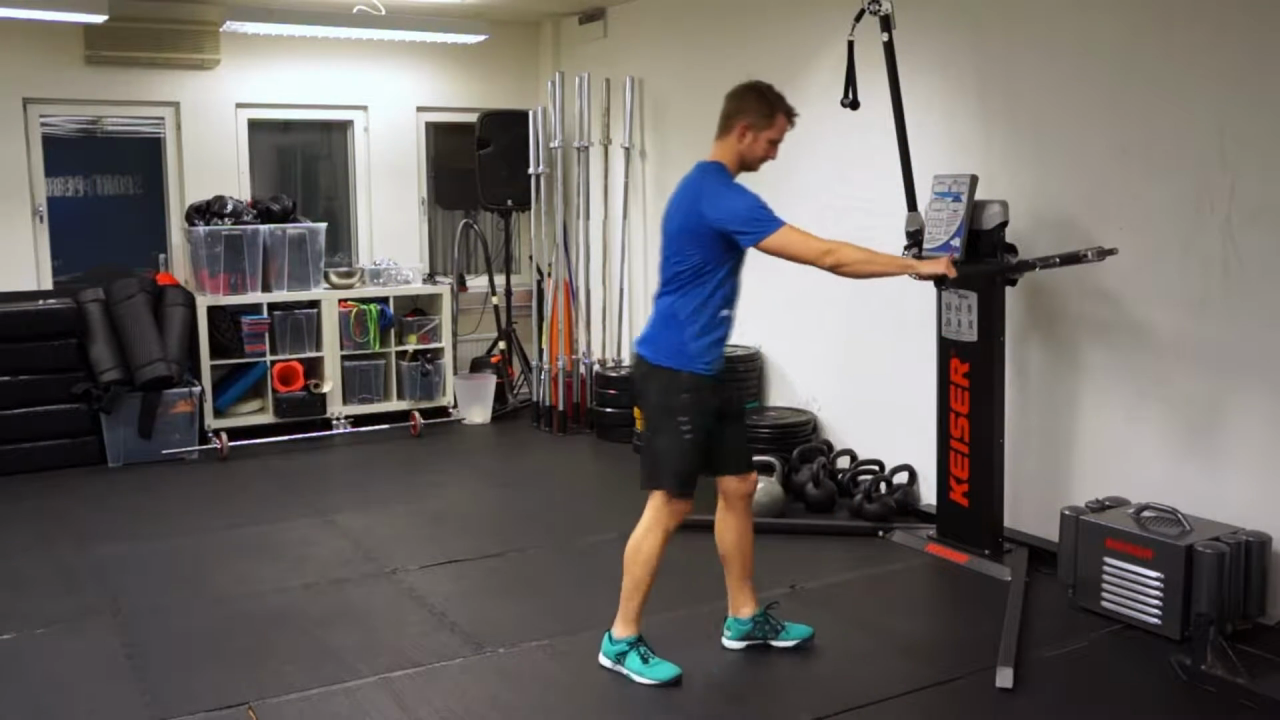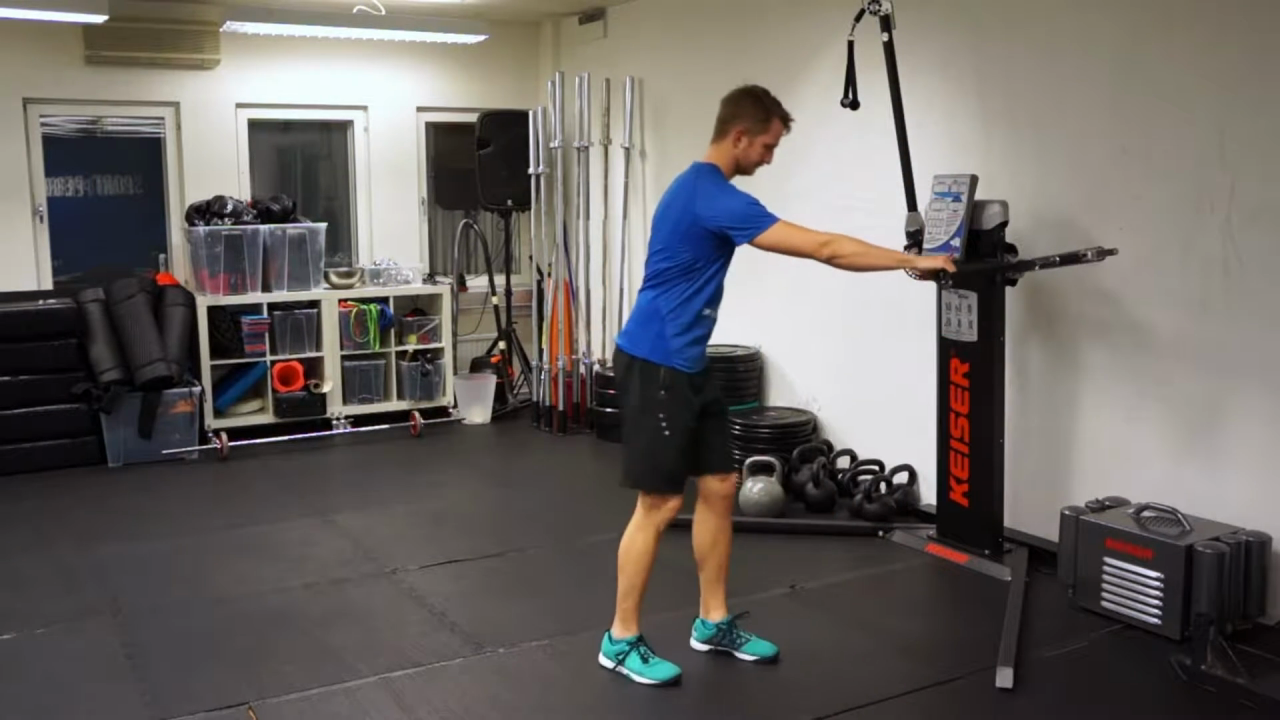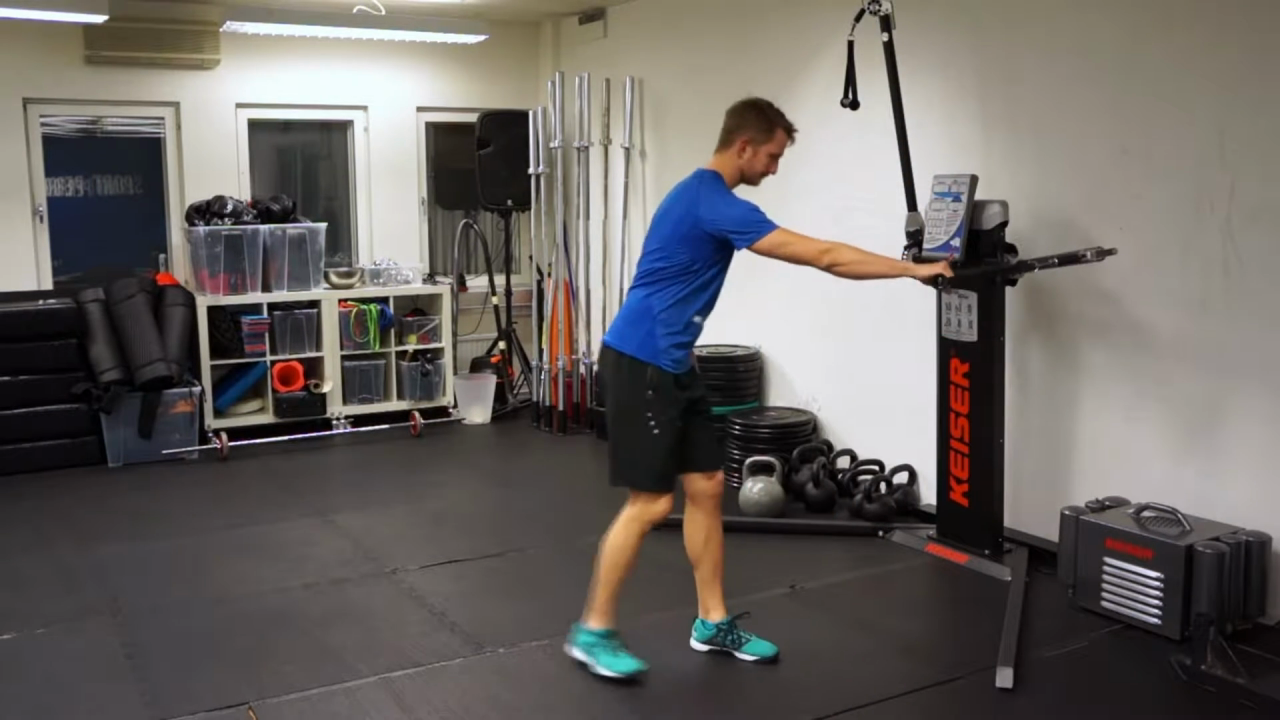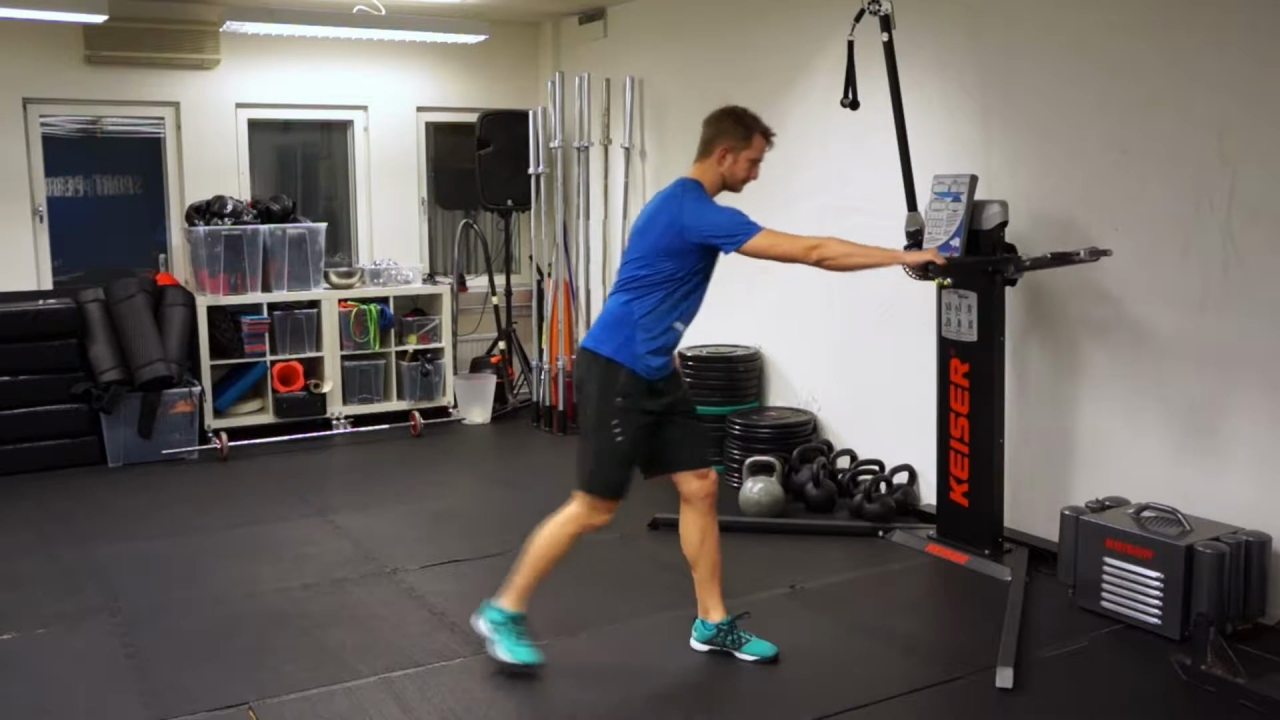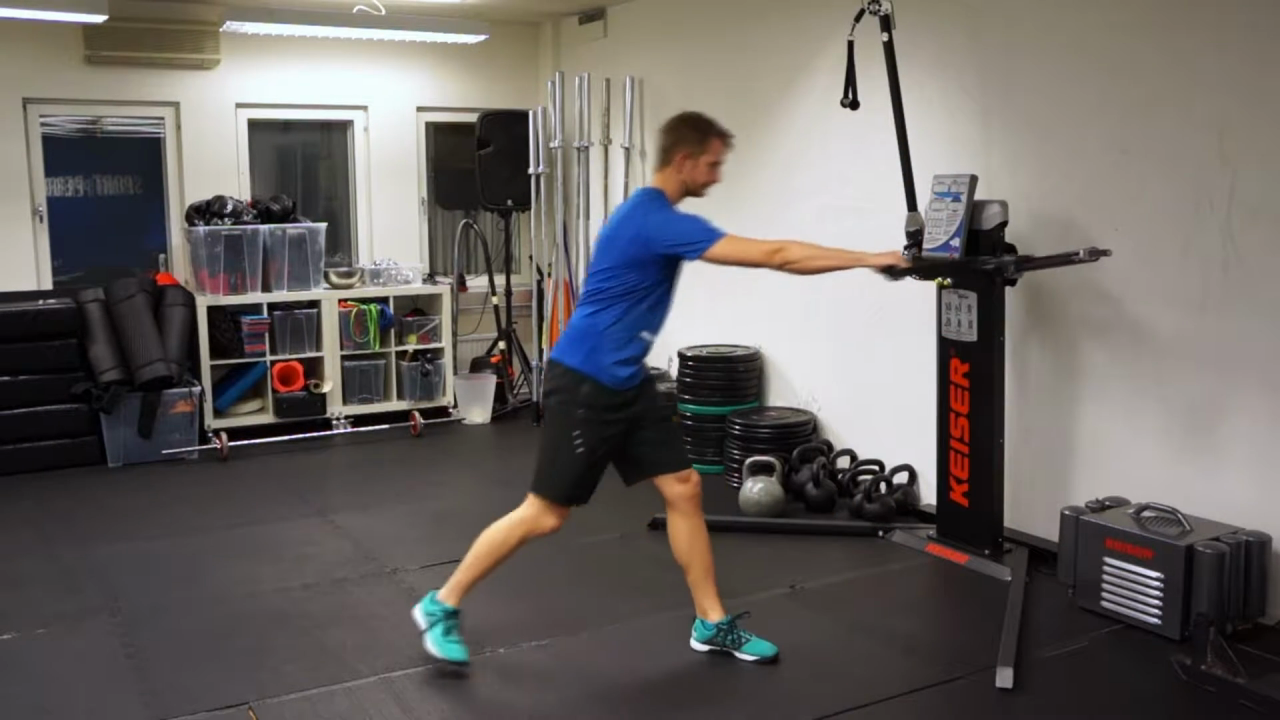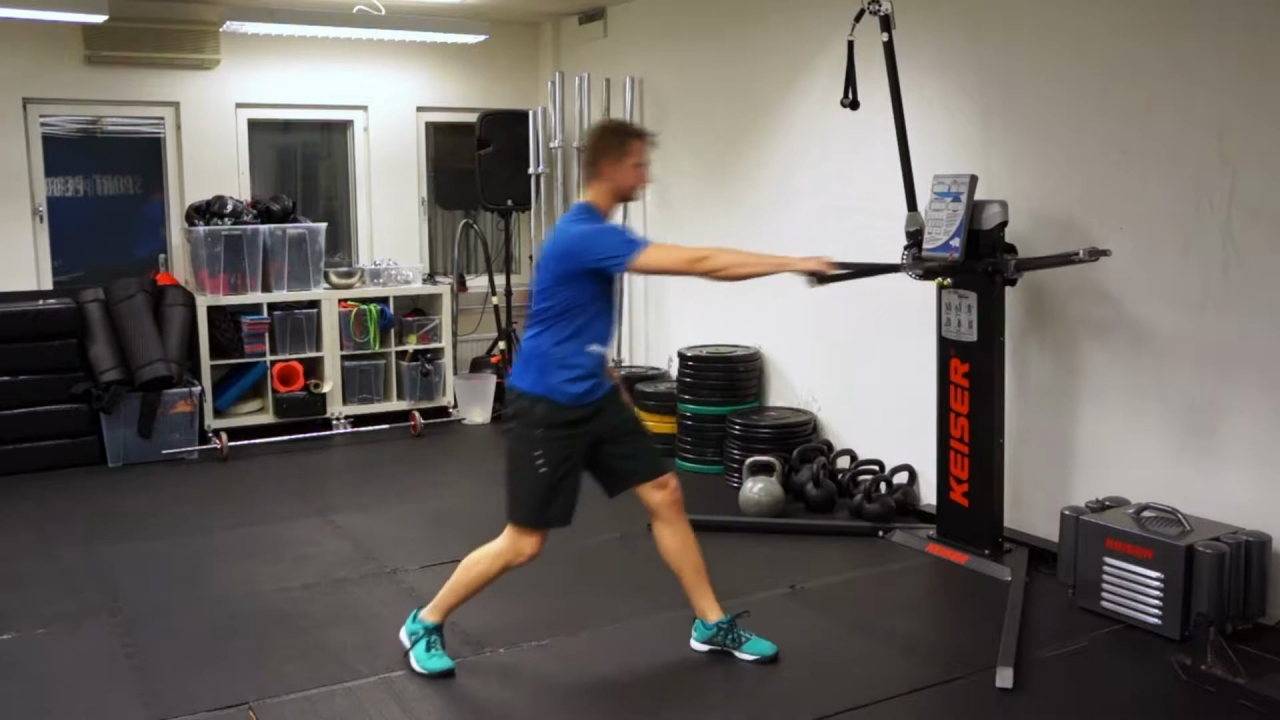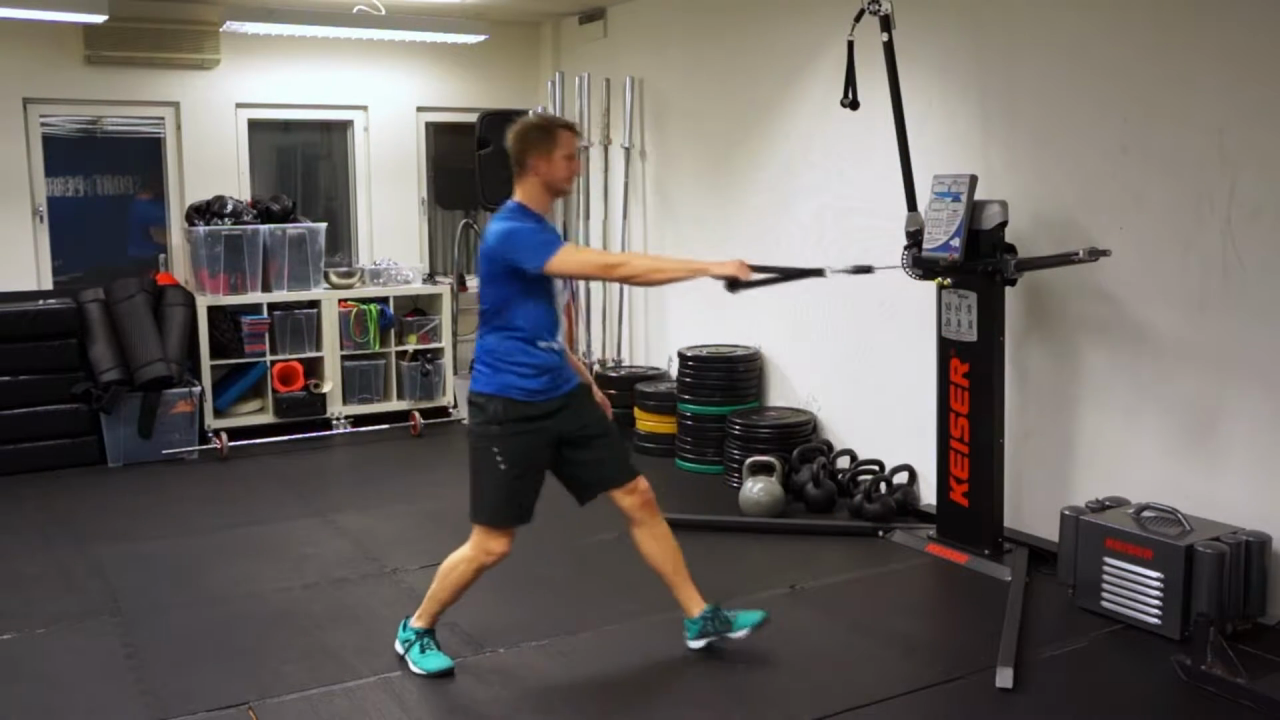
dt=0.2s
person 1, frame 1
left shoulder: (704, 187)
right shoulder: (722, 198)
right elbow: (826, 256)
right wrist: (915, 266)
left hip: (700, 367)
right hip: (672, 370)
left knee: (739, 486)
right knee: (669, 507)
left ankle: (748, 616)
right ankle: (621, 639)
person 1, frame 2
left shoulder: (699, 188)
right shoulder: (714, 199)
right elbow: (823, 248)
right wrist: (913, 261)
left hip: (682, 364)
right hip: (653, 364)
left knee: (718, 489)
right knee: (660, 504)
left ankle: (714, 623)
right ankle: (621, 638)
person 1, frame 3
left shoulder: (703, 195)
right shoulder: (714, 206)
right elbow: (824, 256)
left wrist: (685, 360)
right wrist: (913, 269)
left hip: (671, 364)
right hip: (637, 364)
left knee: (708, 490)
right knee: (649, 504)
left ankle: (714, 623)
right ankle: (592, 628)
person 1, frame 4
left shoulder: (682, 203)
right shoulder: (696, 213)
right elbow: (810, 250)
left wrist: (675, 357)
right wrist: (901, 257)
left hip: (652, 371)
right hip: (614, 369)
left knee: (701, 489)
right knee: (593, 507)
left ankle: (714, 623)
right ankle: (502, 611)
person 1, frame 5
left shoulder: (649, 215)
right shoulder: (658, 222)
right elbow: (773, 255)
right wrist: (864, 259)
left hip: (626, 381)
right hip: (585, 381)
left knee: (685, 491)
right knee: (544, 514)
left ankle: (713, 624)
right ankle: (440, 606)
person 1, frame 6
left shoulder: (597, 230)
right shoulder: (583, 236)
right elbow: (696, 262)
left wrist: (611, 382)
right wrist: (789, 262)
left hip: (594, 398)
right hip: (545, 405)
left knee: (666, 497)
right knee: (523, 543)
left ankle: (715, 625)
right ankle: (423, 625)
person 1, frame 7
left shoulder: (542, 230)
right shoulder: (510, 234)
right elbow: (610, 268)
left wrist: (584, 382)
right wrist: (707, 266)
left hip: (563, 396)
right hip: (507, 406)
left knee: (639, 499)
right knee: (492, 544)
left ankle: (701, 618)
right ankle: (417, 630)
